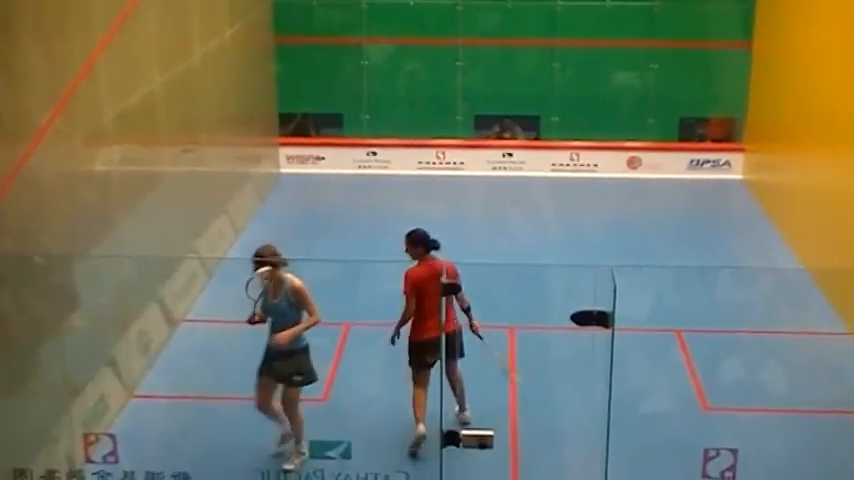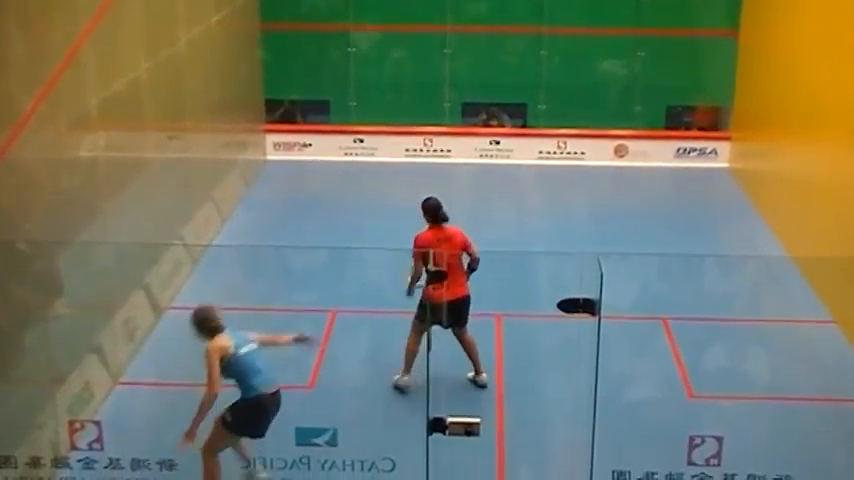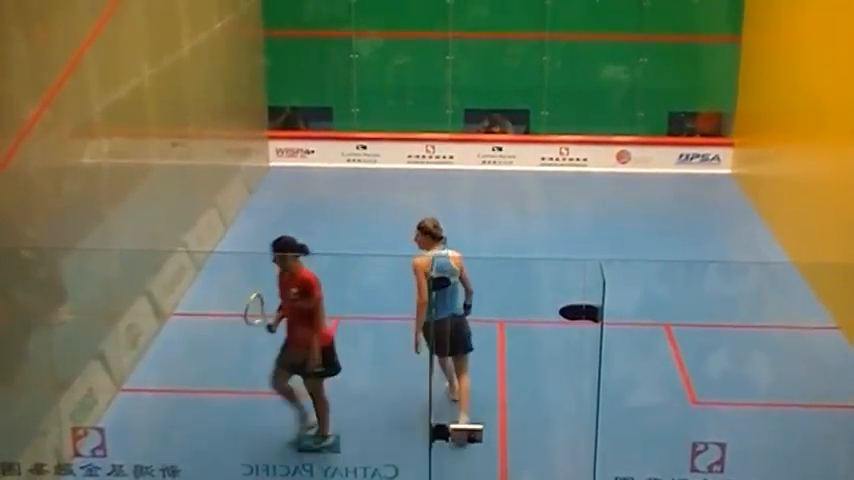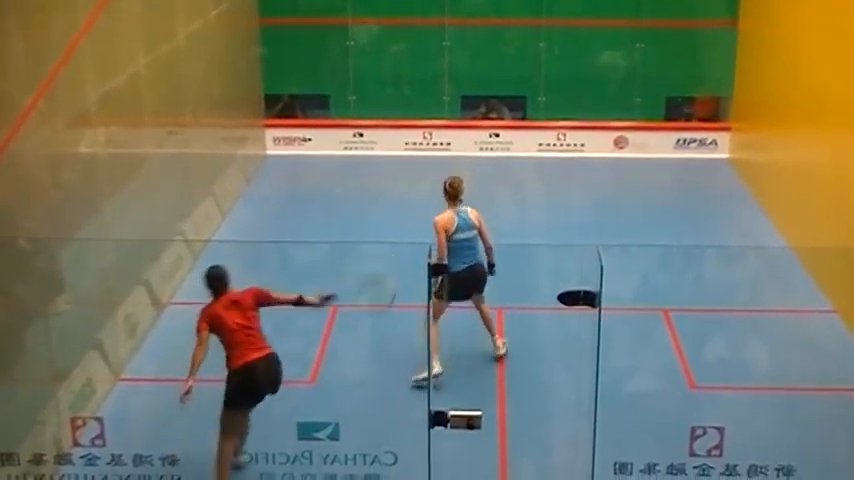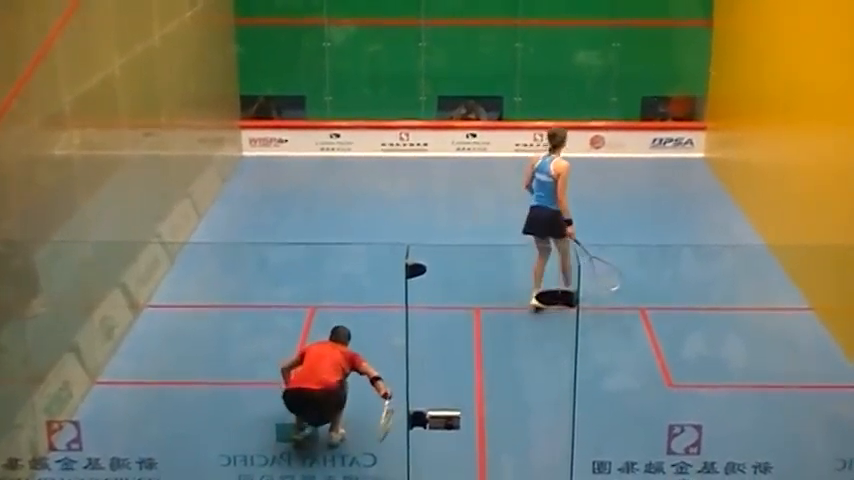
dt=1s
person 1, frame 1
left shoulder: (294, 286)
right shoulder: (267, 284)
left elbow: (315, 317)
left wrist: (291, 333)
right wrist: (257, 317)
left hip: (295, 352)
right hip: (274, 350)
left knee: (289, 406)
right knee: (262, 403)
left ankle: (300, 448)
right ankle: (286, 429)
person 1, frame 2
left shoulder: (213, 348)
right shoulder: (243, 336)
left elbow: (213, 392)
right elbow: (274, 339)
left wrist: (193, 427)
right wrist: (296, 338)
left hip: (255, 403)
right hip: (272, 398)
left knee: (209, 450)
right knee: (225, 431)
person 1, frame 3
left shoulder: (420, 262)
right shoulder: (456, 257)
left elbow: (423, 300)
right elbow: (469, 289)
left wrist: (417, 331)
right wrist: (467, 306)
left hip: (434, 323)
right hip: (457, 321)
left knee: (441, 356)
right knee: (462, 373)
left ankle: (452, 390)
right ankle: (463, 419)
person 1, frame 4
left shoulder: (441, 220)
right shoulder: (474, 213)
left elbow: (442, 256)
right elbow: (488, 245)
left wrist: (435, 272)
right wrist: (491, 264)
left hip: (456, 275)
right hip: (478, 271)
left knee: (432, 319)
right knee: (480, 305)
left ankle: (434, 366)
right ankle: (498, 345)
person 1, frame 5
left shoulder: (536, 160)
right shoulder: (562, 165)
left elbow: (527, 185)
right elbow: (561, 198)
right wrist: (569, 223)
left hip: (535, 213)
right hip: (552, 215)
left knee: (543, 254)
right knee: (564, 253)
left ankle: (536, 296)
right ankle: (568, 291)
person 2, frame 1
left shoulder: (412, 274)
right shoulder: (448, 267)
left elbow: (410, 310)
right elbow: (460, 297)
left wrist: (397, 328)
right wrist: (471, 319)
left hip: (423, 336)
right hip: (450, 330)
left knee: (420, 385)
right knee: (453, 372)
left ankle: (420, 427)
right ankle: (463, 412)
person 2, frame 2
left shoulder: (421, 239)
right shoulder: (458, 233)
left elbow: (417, 273)
right elbow: (475, 258)
left wrist: (410, 287)
right wrist: (466, 275)
left hip: (434, 298)
right hip: (460, 295)
left knee: (416, 333)
right knee: (462, 334)
left ankle: (404, 376)
right ankle: (480, 374)
person 2, frame 3
left shoulder: (307, 279)
right shoulder: (283, 275)
left elbow: (319, 315)
left wrist: (315, 349)
right wrist: (276, 320)
left hip: (314, 344)
right hip: (294, 341)
left knee: (314, 390)
right knee: (278, 383)
left ankle: (324, 434)
right ankle: (307, 419)
person 2, frame 4
left shoulder: (208, 313)
right shoulder: (250, 295)
left elbow: (201, 347)
right elbow: (287, 299)
left wrist: (190, 379)
right wrist: (315, 301)
left hip: (244, 371)
right hip: (268, 360)
left knee: (228, 431)
right knee: (240, 412)
right ankle: (235, 453)
person 2, frame 5
left shoulder: (311, 347)
right shoulder: (350, 355)
left elbow: (285, 367)
right elbow: (369, 371)
left wrist: (289, 386)
right wrist: (382, 388)
left hip: (293, 396)
right hip: (323, 396)
left ankle: (300, 430)
right ankle: (334, 432)
